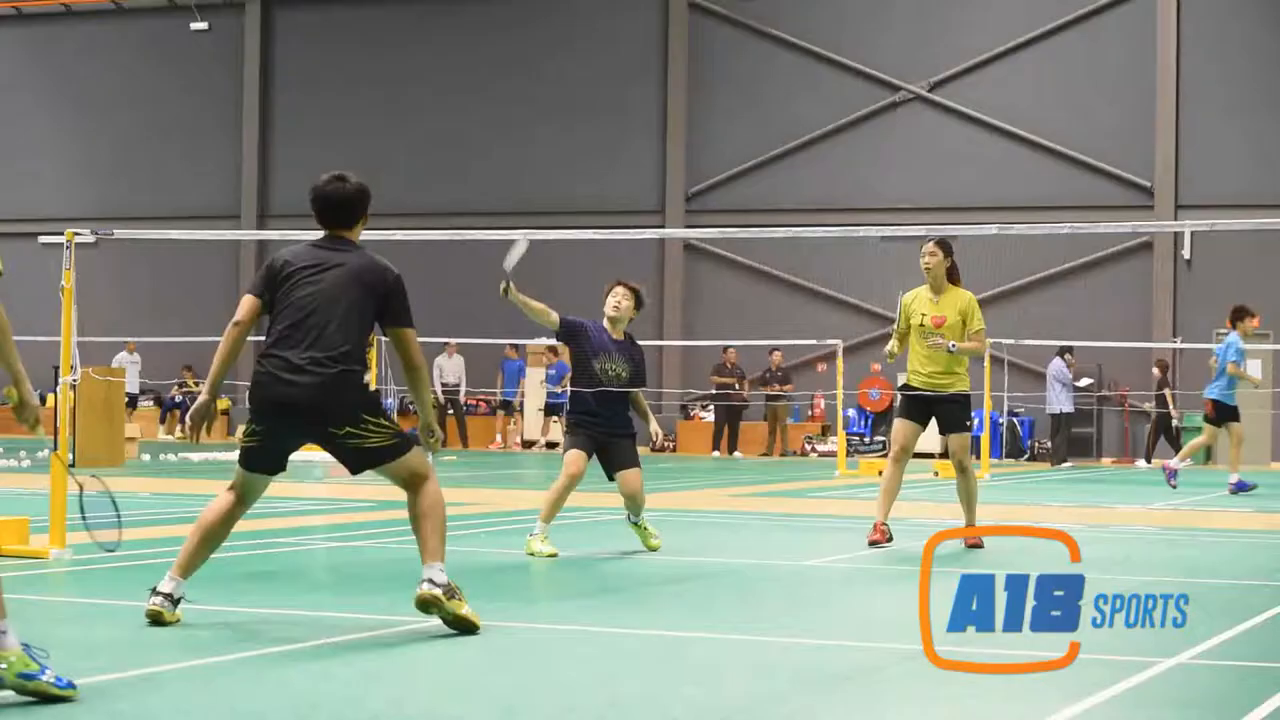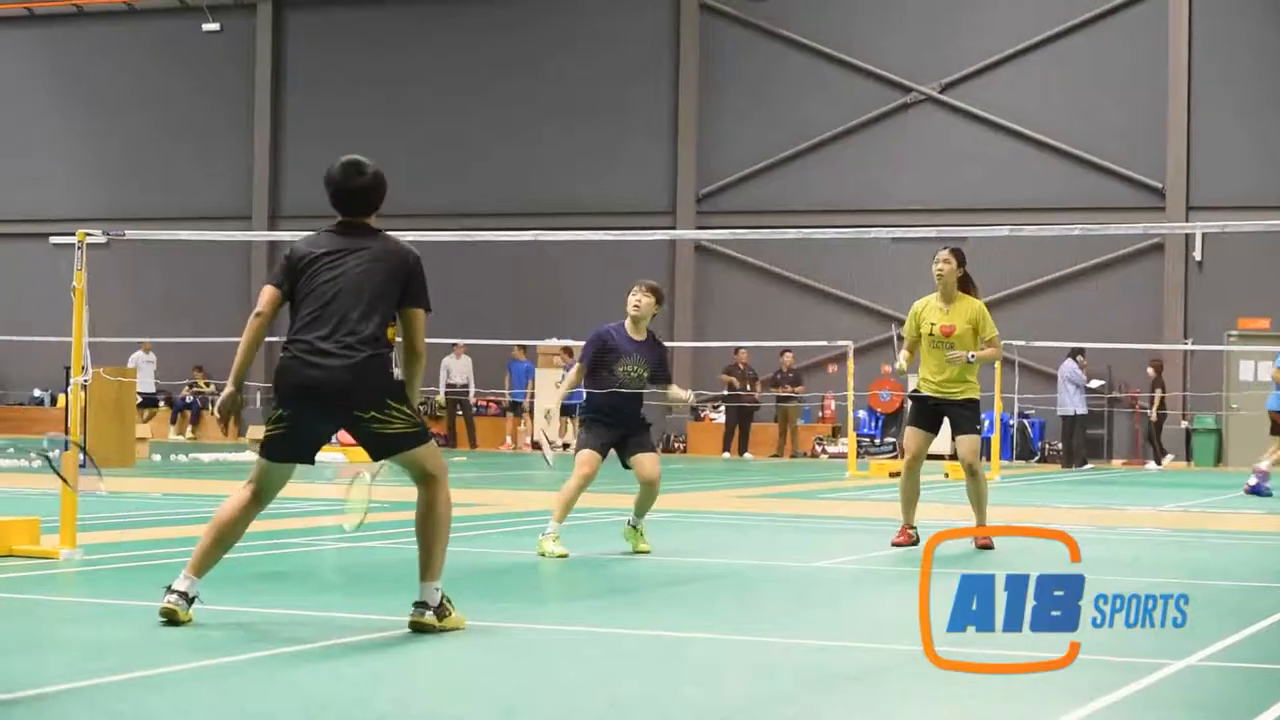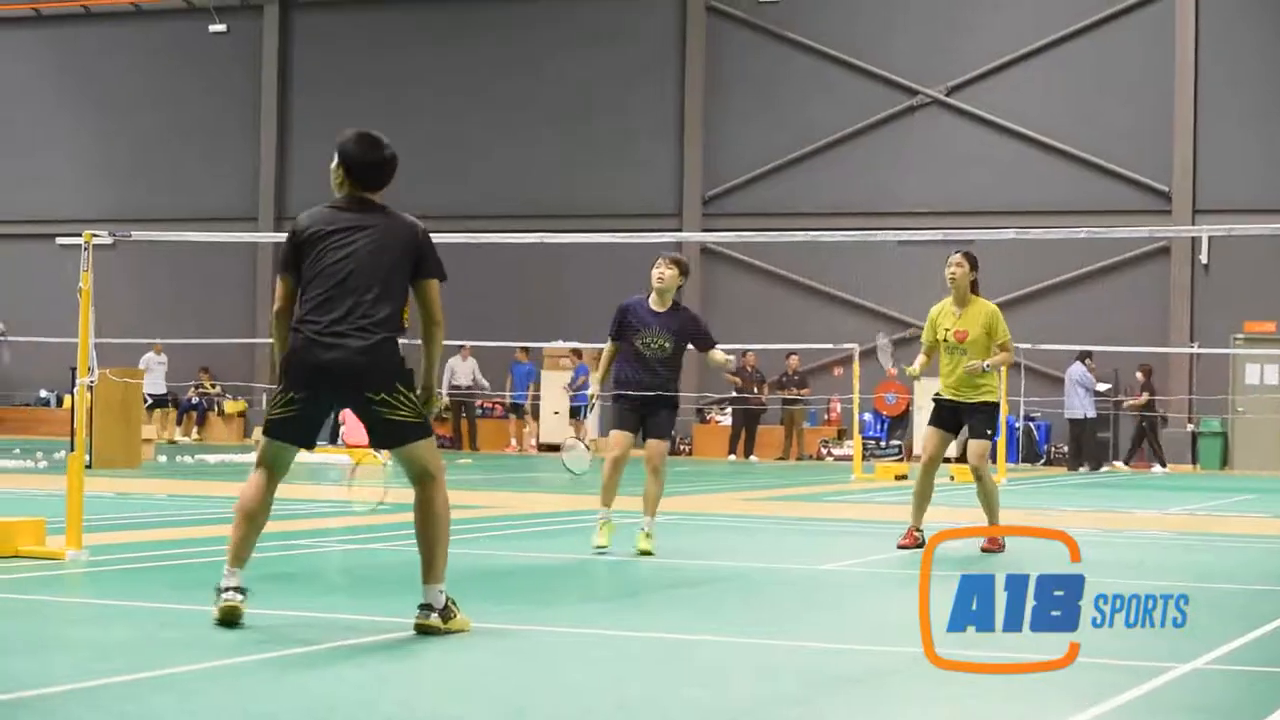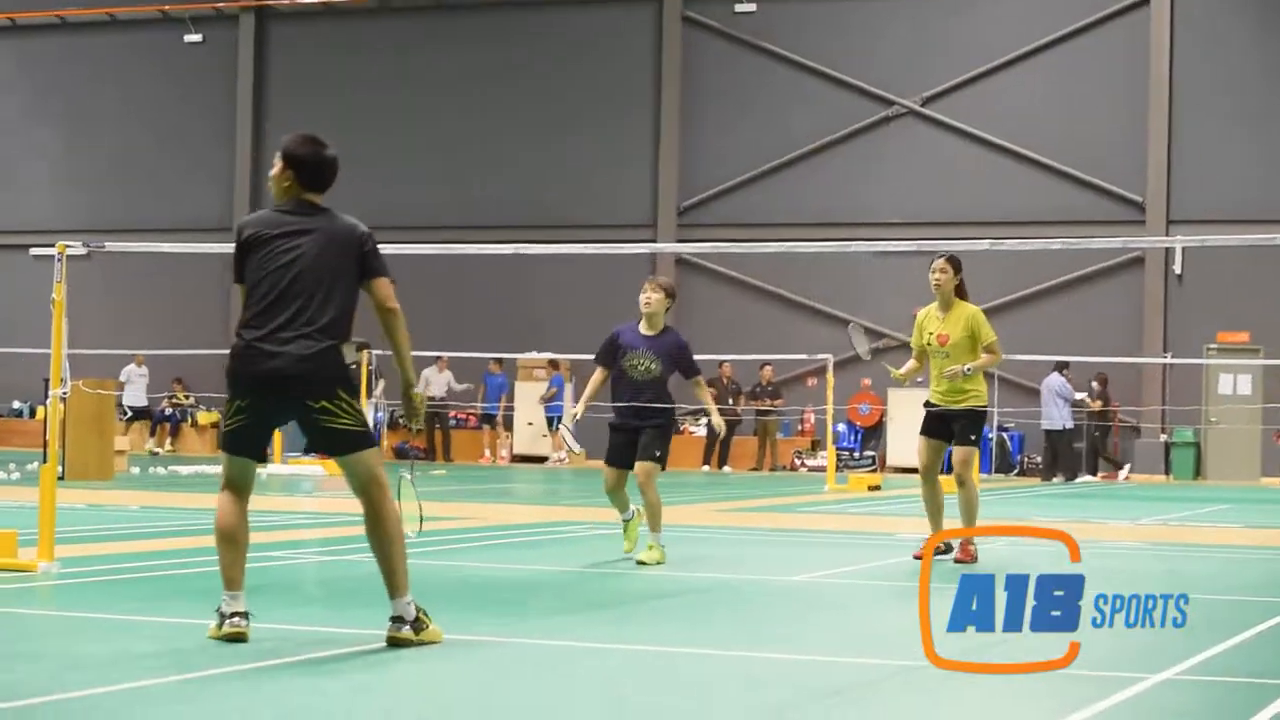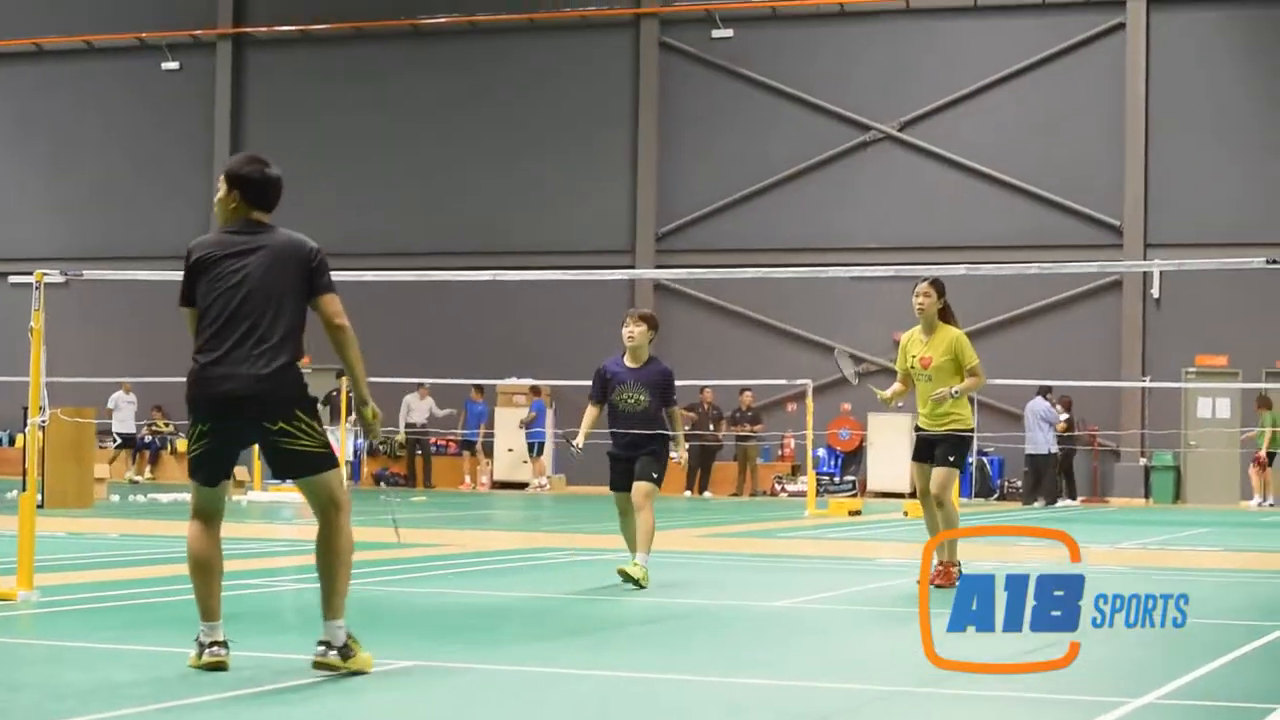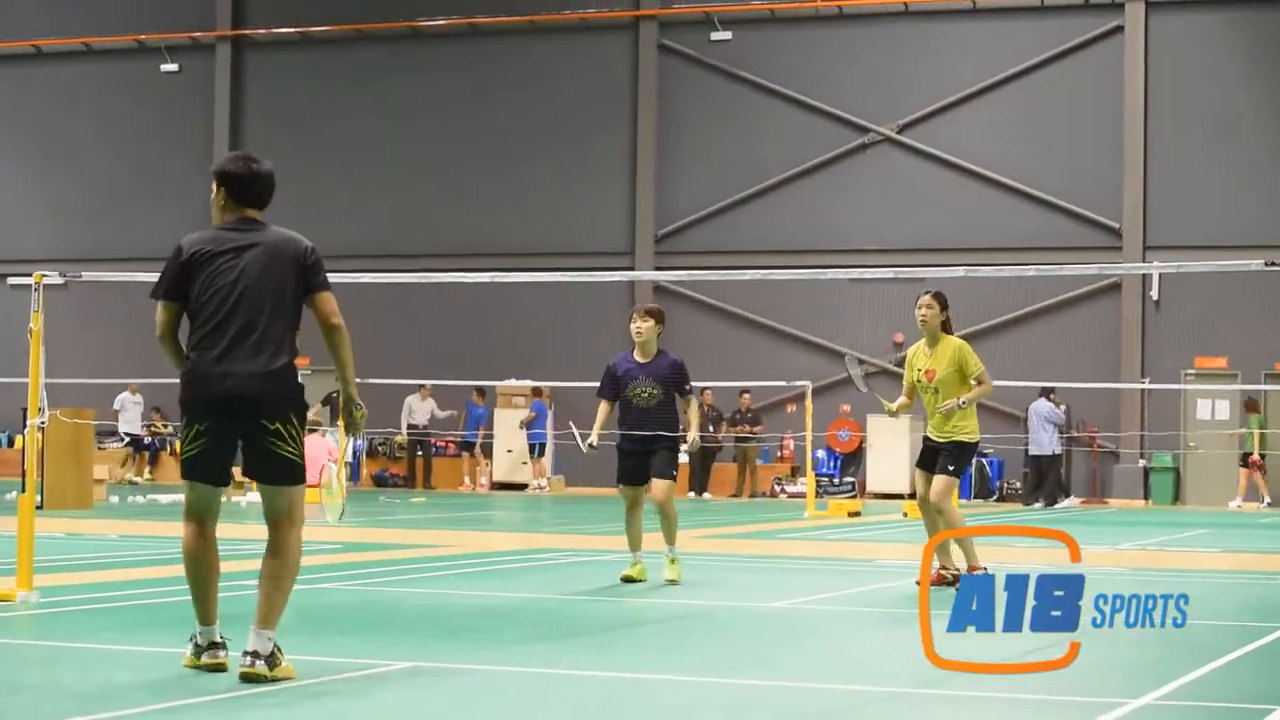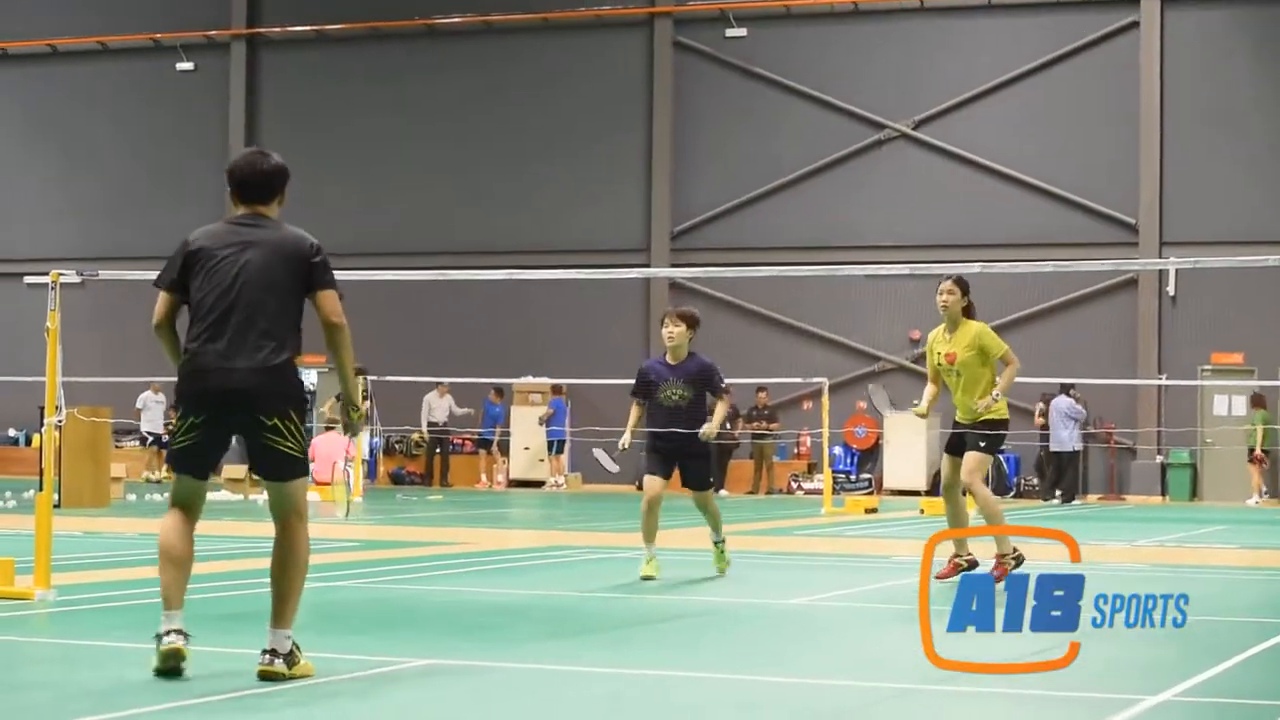
dt=0.2s
person 1, frame 1
left shoulder: (283, 260)
right shoulder: (382, 274)
left elbow: (239, 323)
right elbow: (413, 360)
left wrist: (209, 391)
right wrist: (425, 418)
left hip: (272, 396)
right hip: (339, 398)
left knee: (239, 492)
right knee: (421, 478)
left ankle: (167, 591)
right ankle: (436, 584)
person 1, frame 2
left shoulder: (303, 249)
right shoulder: (403, 258)
left elbow: (262, 315)
right elbow: (415, 343)
left wrist: (234, 384)
right wrist: (408, 400)
left hip: (296, 382)
right hip: (364, 383)
left knee: (258, 490)
right knee: (433, 475)
left ankle: (182, 590)
right ankle: (430, 602)
person 1, frame 3
left shoulder: (307, 225)
right shoulder: (411, 233)
left elbow: (282, 308)
right elbow: (433, 314)
left wrist: (284, 372)
right wrist: (430, 381)
left hip: (307, 363)
right hip: (377, 367)
left knee: (267, 468)
right knee: (429, 476)
left ankle: (231, 587)
right ankle: (434, 605)
person 1, frame 4
left shoulder: (252, 228)
right shoulder: (353, 235)
left elbow: (249, 303)
right elbow: (389, 308)
right wrist: (408, 380)
left hip: (253, 370)
right hip: (321, 374)
left knee: (234, 486)
right knee: (374, 488)
left ankle: (233, 611)
right ankle: (405, 615)
person 1, frame 5
left shoulder: (200, 251)
right shoulder: (302, 250)
left elbow: (196, 329)
right elbow: (337, 324)
right wrist: (364, 395)
left hip: (210, 394)
right hip: (278, 393)
left knee: (205, 515)
right knee: (334, 505)
left ankle: (212, 640)
right ankle: (335, 638)
person 1, frame 6
left shoulder: (190, 249)
right shoulder: (296, 248)
left elbow: (164, 330)
right elbow: (333, 322)
right wrist: (350, 393)
left hip: (206, 393)
right hip: (273, 392)
left knee: (199, 516)
right knee: (285, 520)
left ankle: (209, 641)
right ankle: (261, 649)
person 1, frame 7
left shoulder: (197, 241)
right shoulder: (303, 247)
left elbow: (161, 321)
right elbow: (334, 321)
right wrist: (350, 395)
left hip: (204, 386)
right hip: (272, 388)
left knee: (182, 507)
right knee: (291, 515)
left ankle: (172, 630)
right ankle: (279, 648)
person 2, frame 1
left shoulder: (965, 300)
right shoulder: (910, 299)
left elbow: (980, 345)
right elbow: (898, 337)
left wrist: (952, 347)
right wrist: (892, 347)
left hip: (953, 389)
right hip: (916, 386)
left knee: (961, 461)
right knee: (898, 452)
left ankle: (971, 528)
right ankle: (880, 525)
person 2, frame 2
left shoulder: (975, 308)
right shoulder: (920, 308)
left elbow: (996, 350)
right elbow: (909, 348)
left wrist: (970, 357)
right wrist: (902, 362)
left hip: (963, 396)
right hip: (927, 394)
left knee: (970, 463)
right knee: (910, 460)
left ankle: (982, 527)
right ankle: (908, 527)
person 2, frame 3
left shoulder: (988, 311)
right shoulder: (937, 312)
left elbow: (1008, 353)
right elbow: (927, 352)
left wrist: (985, 365)
right wrist: (915, 368)
left hip: (983, 399)
right hip: (948, 397)
left knee: (978, 467)
right knee: (927, 462)
left ankle: (995, 532)
right ankle: (915, 530)
person 2, frame 4
left shoulder: (971, 314)
right shoulder: (924, 316)
left elbow: (995, 354)
right elbow: (918, 358)
left wrist: (967, 369)
right wrist: (903, 371)
left hip: (969, 404)
right hip: (937, 403)
left knee: (961, 473)
right knee: (926, 472)
left ankle: (968, 542)
right ankle: (938, 537)
person 2, frame 5
left shoulder: (954, 337)
right shoulder: (908, 340)
left elbow: (979, 377)
right elbow: (903, 382)
left wrist: (952, 392)
right wrist: (889, 394)
left hip: (955, 427)
right hip: (926, 426)
left knee: (939, 494)
right knee: (924, 495)
left ankle: (953, 562)
right ankle: (944, 561)
person 2, frame 6
left shoulder: (958, 348)
right shoulder: (913, 353)
left elbow: (985, 384)
right elbow: (908, 395)
left wrist: (961, 403)
right wrist: (896, 407)
left hip: (961, 436)
right hip: (934, 435)
left knee: (939, 501)
right knee: (924, 502)
left ankle: (974, 568)
right ankle: (946, 568)
person 2, frame 7
left shoulder: (978, 332)
right shoulder: (934, 339)
left elbow: (1012, 363)
right elbow: (933, 381)
left wrist: (995, 394)
right wrist: (924, 404)
left hip: (989, 420)
right hip: (963, 419)
left knee: (972, 480)
right knee: (948, 488)
left ankle: (1006, 553)
right ankle: (962, 555)
person 3, frame 1
left shoulder: (635, 351)
right shoulder: (584, 331)
right elbow: (548, 316)
left wrist: (651, 421)
right wrist: (516, 296)
left hip: (619, 431)
right hip: (582, 423)
left knee: (635, 492)
right knee: (573, 471)
left ankle: (637, 521)
right ankle: (538, 534)
person 3, frame 2
left shoulder: (657, 349)
right shoulder: (605, 335)
left elbow: (663, 386)
right elbow: (579, 370)
left wrist: (680, 395)
right wrist: (557, 400)
left hip: (633, 424)
right hip: (596, 419)
left knee: (651, 477)
right knee: (585, 472)
left ankle: (634, 527)
right ankle: (550, 536)
person 3, frame 3
left shoulder: (687, 319)
right shoulder: (628, 309)
left elbow: (710, 351)
right elbow: (613, 347)
left wrist: (725, 360)
right wrist: (597, 382)
left hip: (663, 400)
right hip: (627, 397)
left knee: (654, 461)
right knee: (615, 455)
left ankle: (647, 530)
right ankle: (604, 521)
person 3, frame 4
left shoulder: (676, 343)
right shoulder: (620, 335)
left elbow: (696, 381)
right elbow: (602, 371)
left wrist: (713, 413)
right wrist: (582, 403)
left hip: (657, 422)
right hip: (623, 421)
left knee: (645, 479)
right knee: (612, 486)
left ankle: (656, 544)
right ankle: (629, 516)
person 3, frame 5
left shoulder: (662, 372)
right shoulder: (607, 369)
left elbow: (672, 410)
right elbow: (595, 406)
left wrist: (680, 444)
right wrist: (581, 435)
left hip: (652, 448)
right hip: (620, 450)
left knee: (641, 500)
right knee: (624, 508)
left ankle: (640, 566)
right ankle: (635, 559)
person 3, frame 6
left shoulder: (673, 365)
right shoulder: (617, 366)
left elbow: (690, 399)
right elbow: (607, 403)
left wrist: (693, 429)
right wrist: (595, 432)
left hip: (664, 444)
right hip: (629, 445)
left knee: (662, 499)
right knee: (631, 503)
left ankle: (671, 557)
right ankle: (636, 563)
person 3, frame 7
left shoulder: (703, 368)
right shoulder: (649, 369)
left elbow: (722, 398)
right elbow: (639, 402)
left wrist: (713, 423)
right wrist: (627, 434)
left hip: (694, 446)
right hip: (659, 445)
left knee: (704, 501)
right knee: (651, 497)
left ankle: (719, 544)
right ankle: (649, 557)
